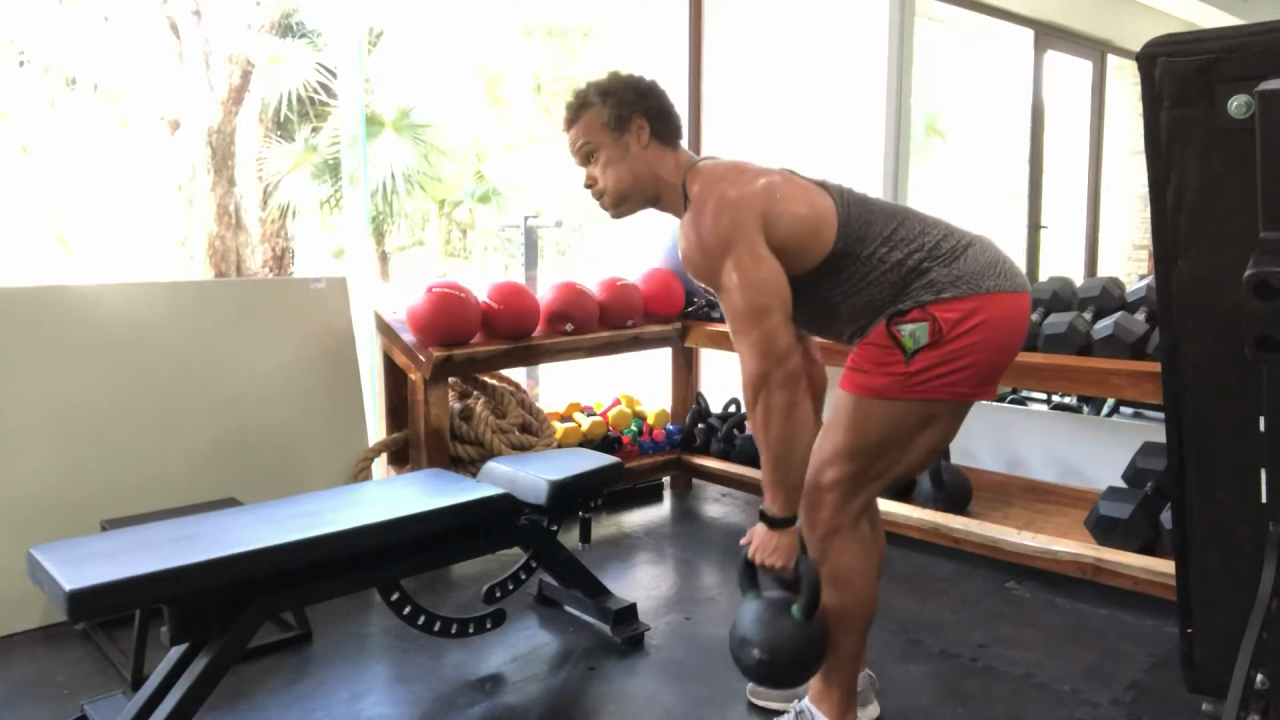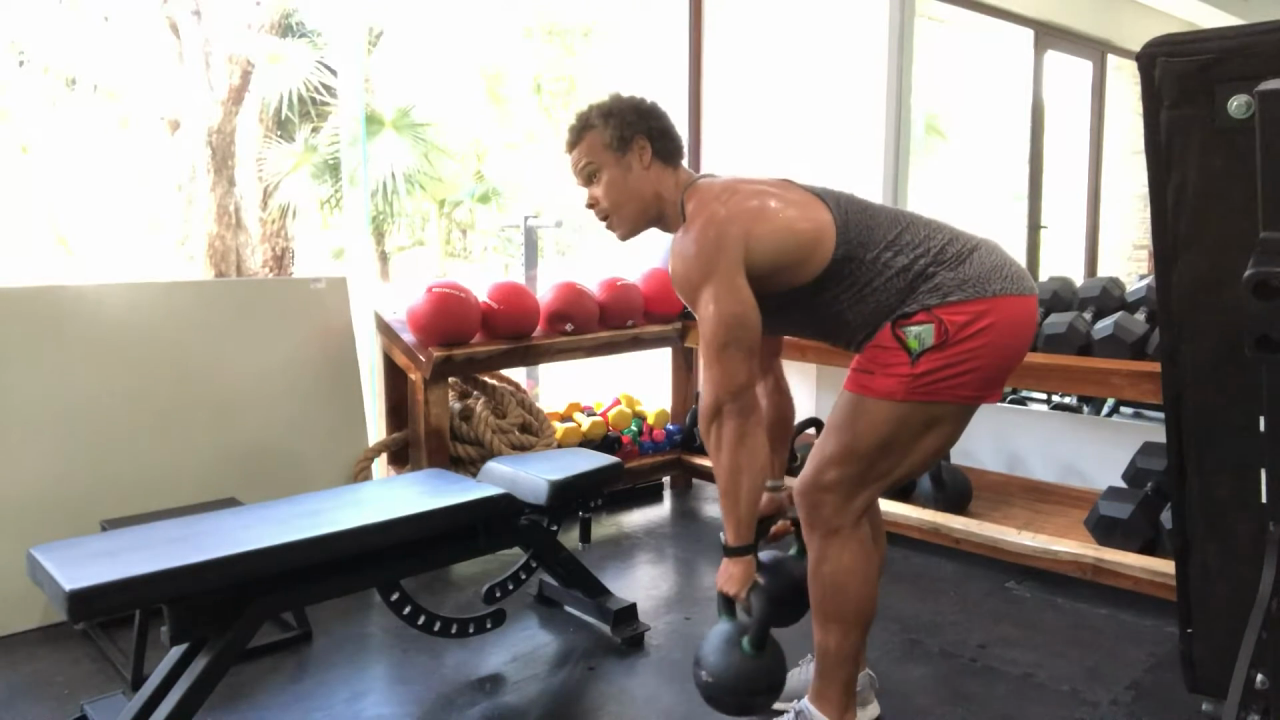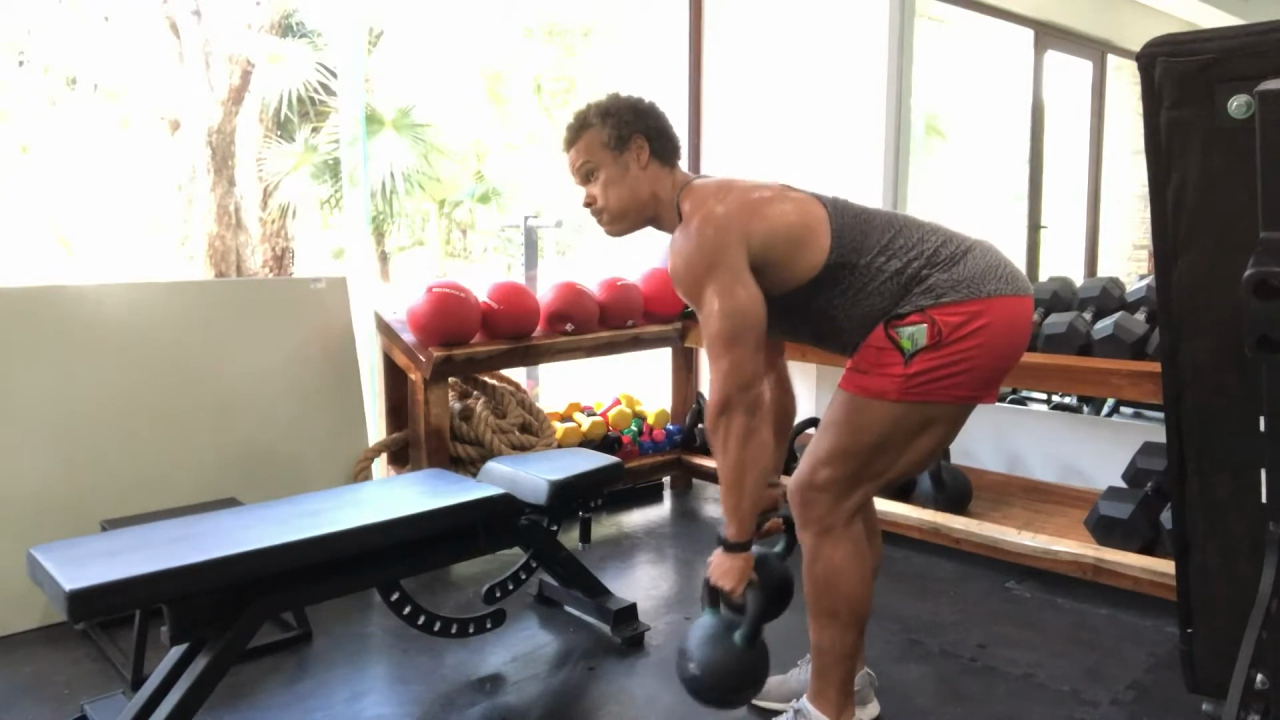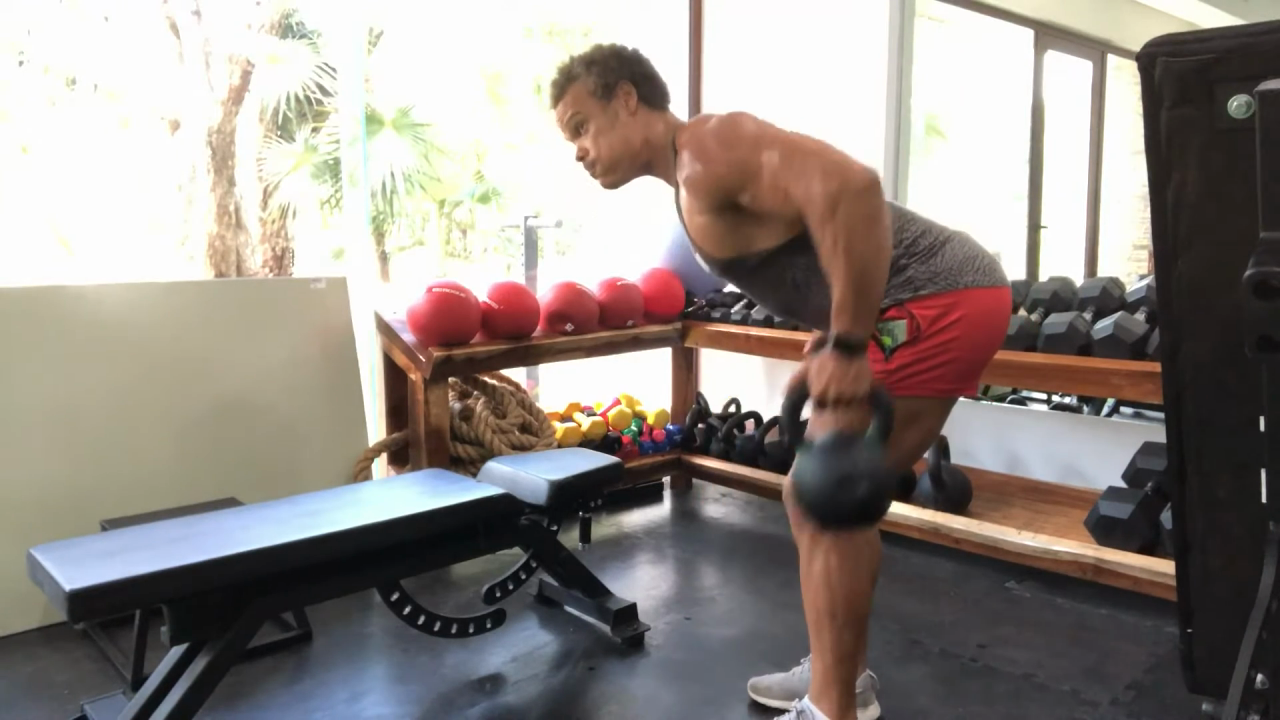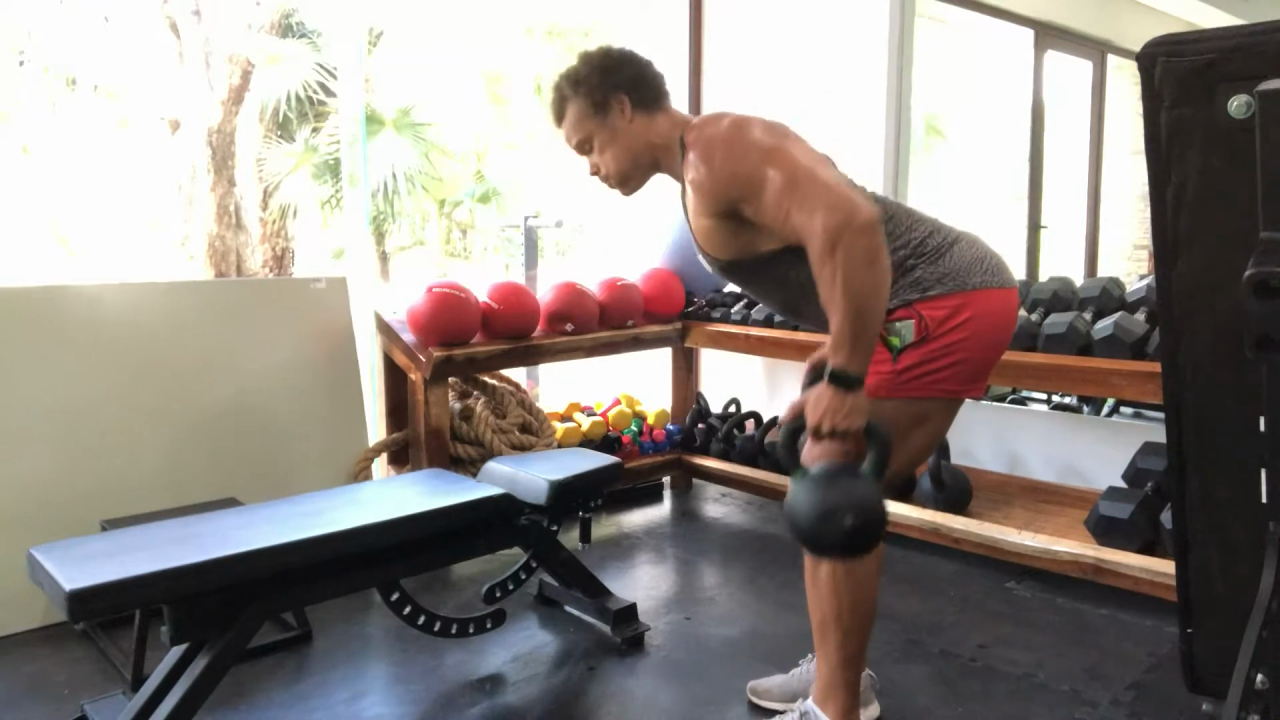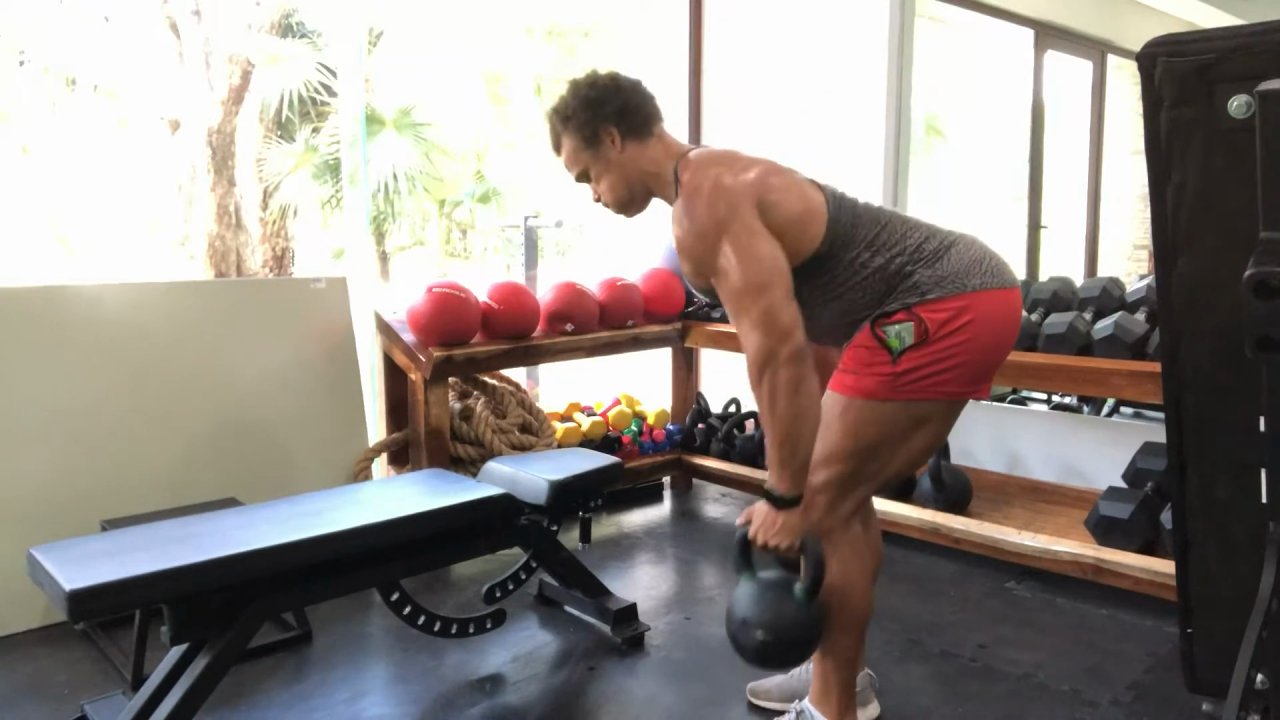
dt=0.5s
person 1, frame 1
left shoulder: (711, 219)
right shoulder: (722, 198)
left elbow: (771, 376)
right elbow: (795, 356)
left wrist: (778, 518)
right wrist: (793, 484)
left hip: (955, 308)
right hip: (974, 294)
left knee: (830, 500)
right knee: (841, 492)
person 1, frame 2
left shoulder: (702, 240)
right shoulder: (727, 216)
left elbow: (728, 406)
right elbow: (763, 382)
left wrist: (736, 549)
right wrist: (771, 487)
left hip: (962, 311)
right hip: (983, 298)
left knee: (829, 501)
right knee: (845, 494)
person 1, frame 3
left shoulder: (702, 236)
right shoulder: (720, 220)
left elbow: (733, 403)
right elbow: (764, 380)
left wrist: (733, 542)
right wrist: (761, 491)
left hip: (957, 312)
right hip: (976, 301)
left knee: (822, 501)
right knee: (840, 492)
person 1, frame 4
left shoulder: (708, 154)
right shoulder: (698, 177)
left elbow: (851, 187)
left wrist: (845, 351)
right wrist: (835, 347)
left hip: (936, 303)
right hip: (952, 293)
person 1, frame 5
left shoulder: (717, 156)
right shoulder: (708, 168)
left elbow: (850, 224)
left wrist: (845, 383)
right wrist: (835, 360)
left hip: (941, 304)
right hip: (956, 292)
person 1, frame 6
left shoulder: (703, 205)
right shoulder: (715, 182)
left elbow: (778, 351)
right elbow: (799, 331)
left wrist: (782, 498)
right wrist: (815, 448)
left hip: (946, 308)
right hip: (970, 292)
left knee: (823, 500)
right knee: (838, 491)
